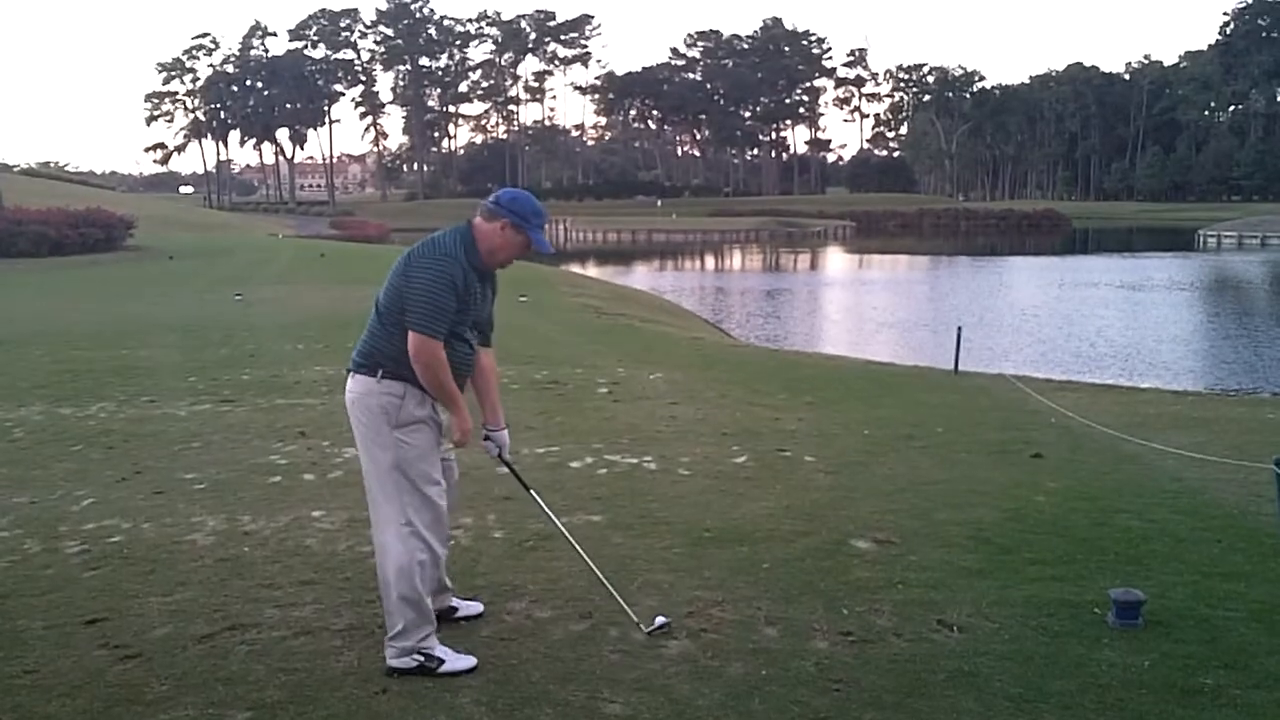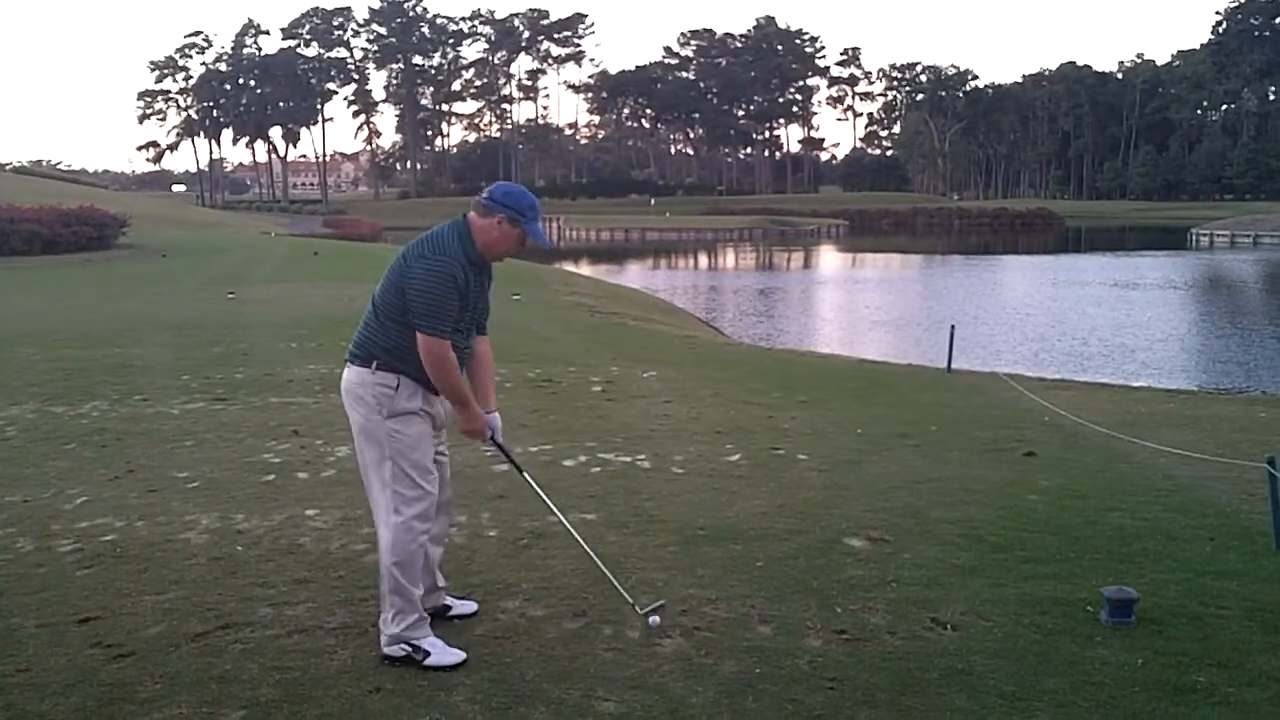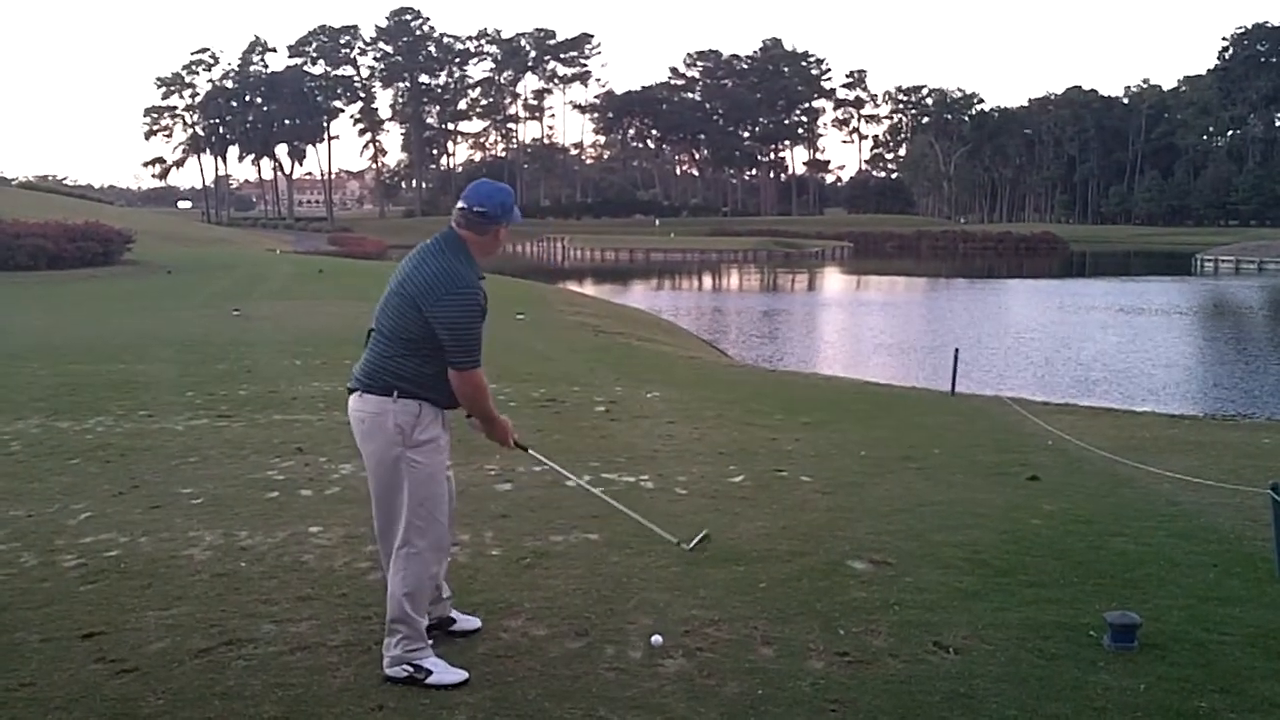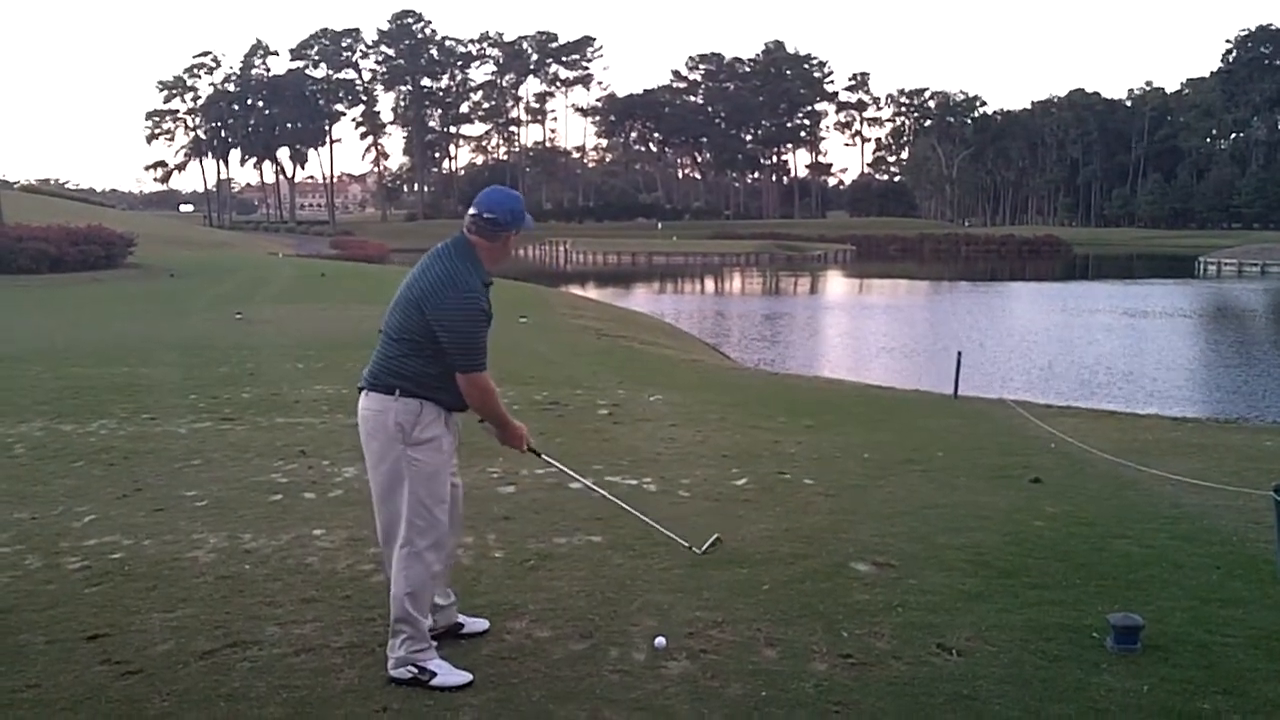
dt=0.4s
person 1, frame 1
left shoulder: (479, 269)
right shoulder: (440, 260)
left elbow: (479, 348)
right elbow: (424, 348)
left wrist: (496, 421)
right wrist: (458, 412)
left hip: (415, 395)
right hip: (388, 394)
left knee: (434, 502)
right knee: (411, 517)
left ankle: (433, 598)
right ankle: (411, 646)
person 1, frame 2
left shoulder: (478, 264)
right shoulder: (438, 258)
left elbow: (476, 338)
right elbow: (433, 347)
left wrist: (489, 408)
right wrist: (467, 409)
left hip: (419, 387)
right hip: (384, 386)
left knee: (434, 498)
right knee: (409, 506)
left ankle: (428, 595)
right ankle: (403, 633)
person 1, frame 3
left shoulder: (437, 255)
right shoulder: (459, 286)
right elbow: (466, 377)
left wrist: (482, 414)
right wrist: (493, 422)
left hip: (400, 403)
right hip: (400, 413)
left knee: (433, 514)
right knee: (416, 532)
left ankle: (432, 607)
right ankle: (405, 655)
person 1, frame 4
left shoulder: (451, 260)
right shoulder: (461, 289)
left elbow: (463, 367)
right elbow: (472, 381)
left wrist: (496, 416)
right wrist: (507, 427)
left hip: (416, 407)
right hip: (405, 413)
left knee: (441, 518)
right knee: (419, 533)
left ankle: (438, 615)
right ankle: (410, 657)
